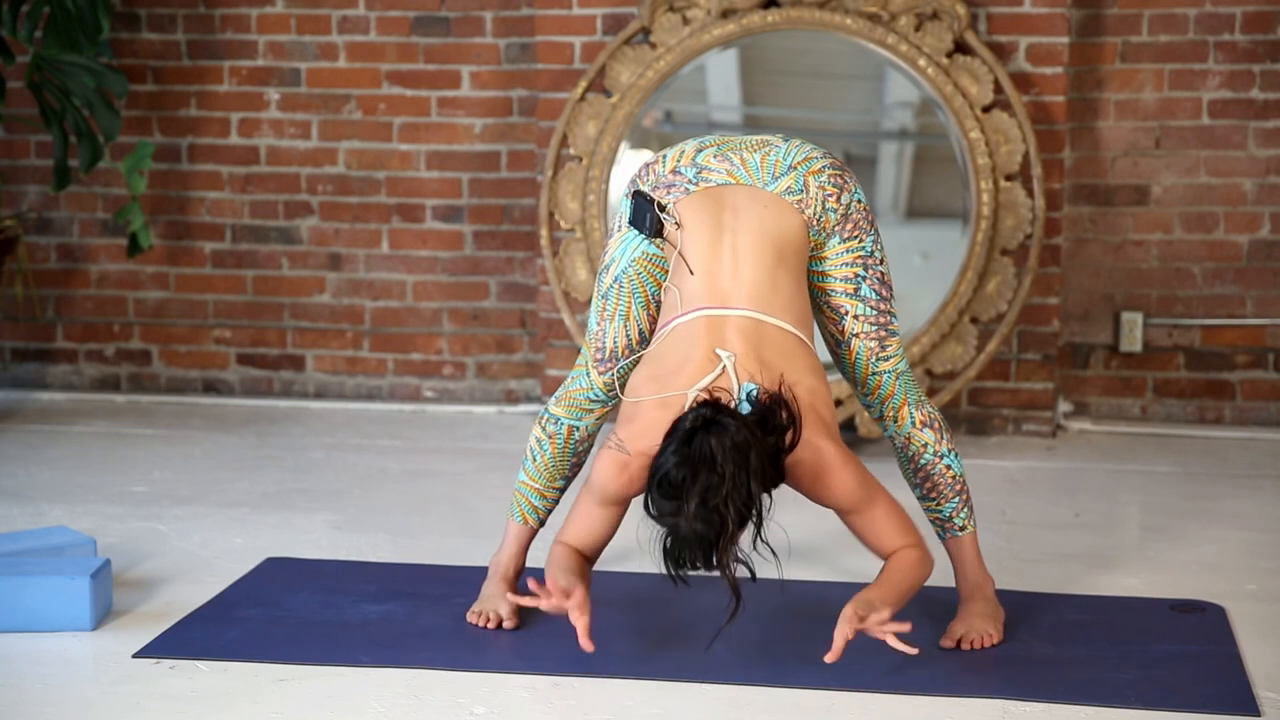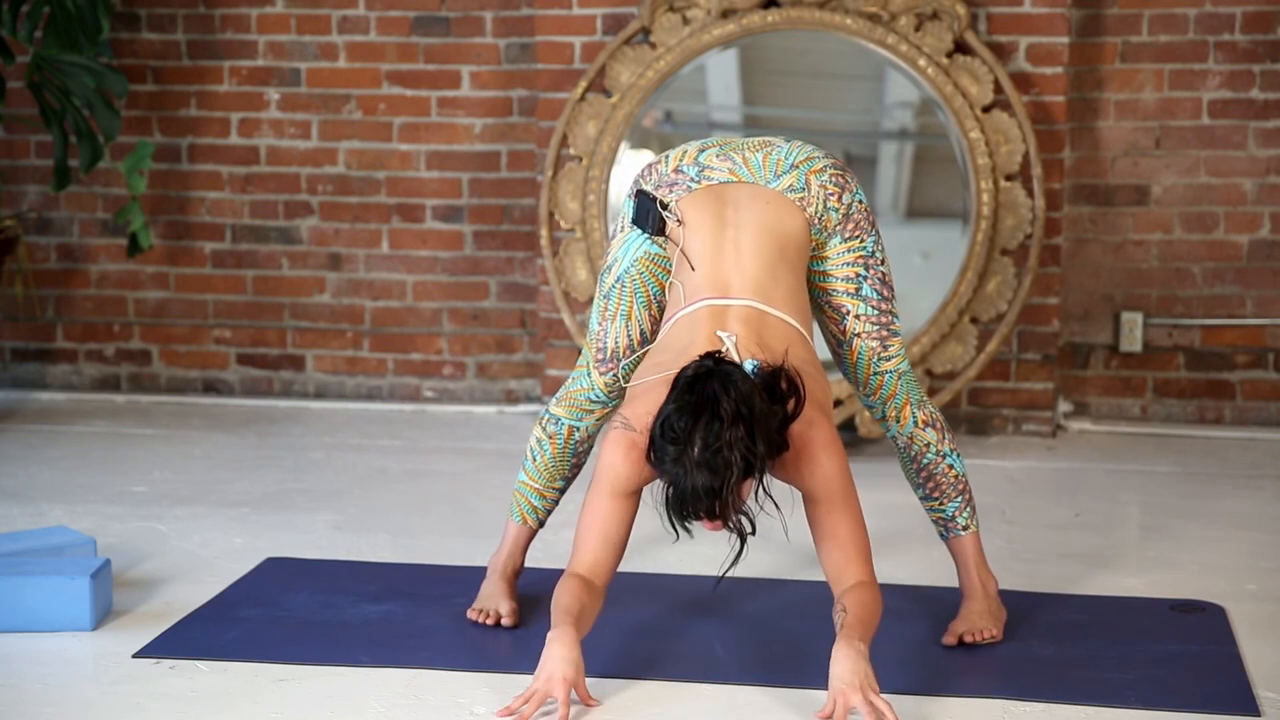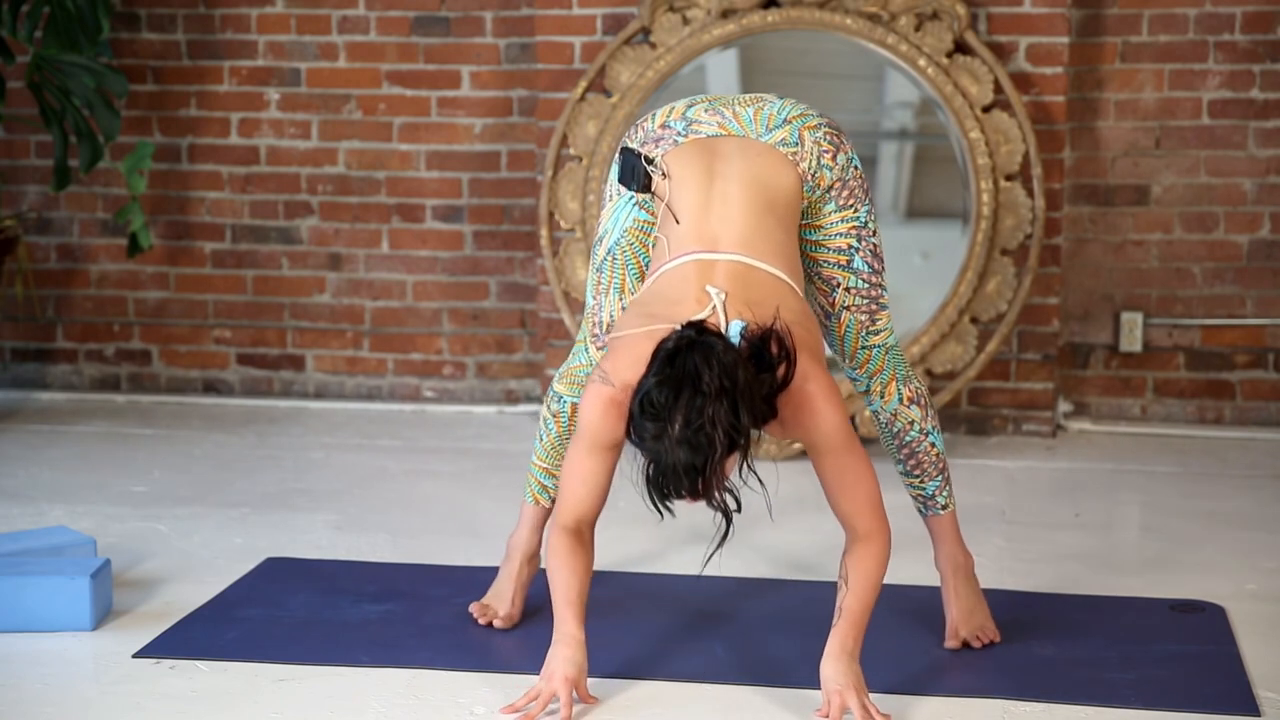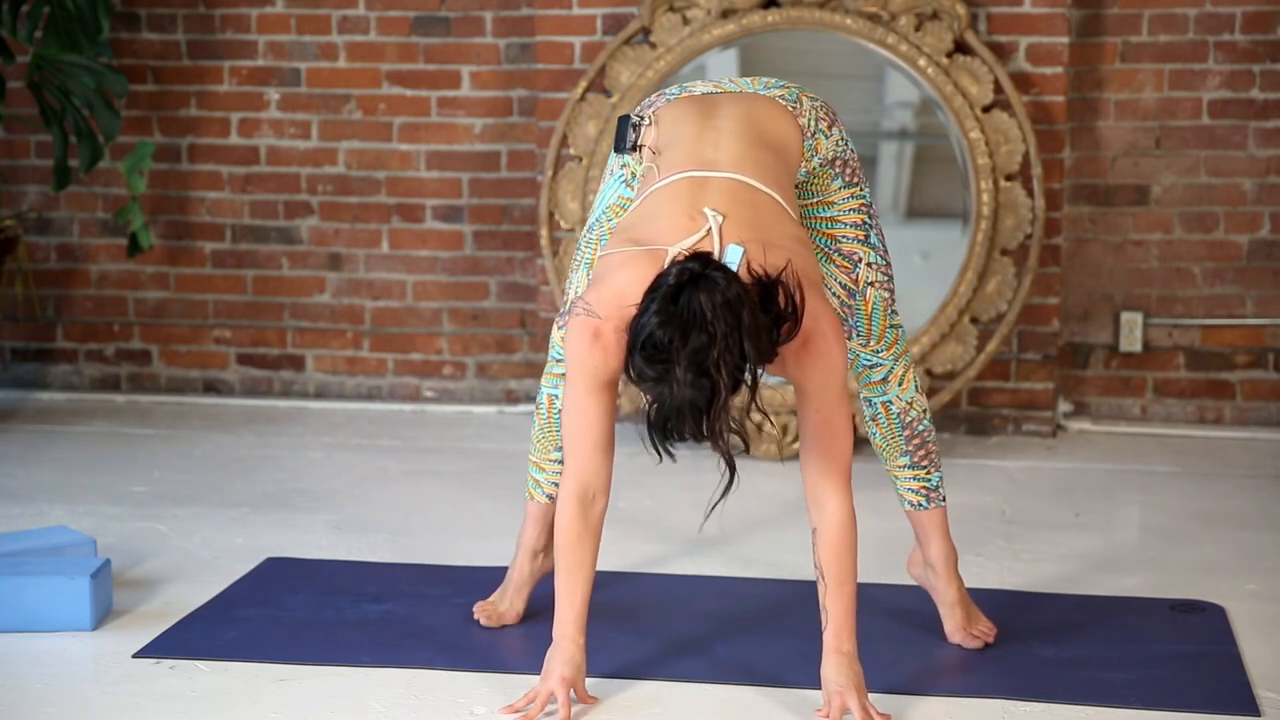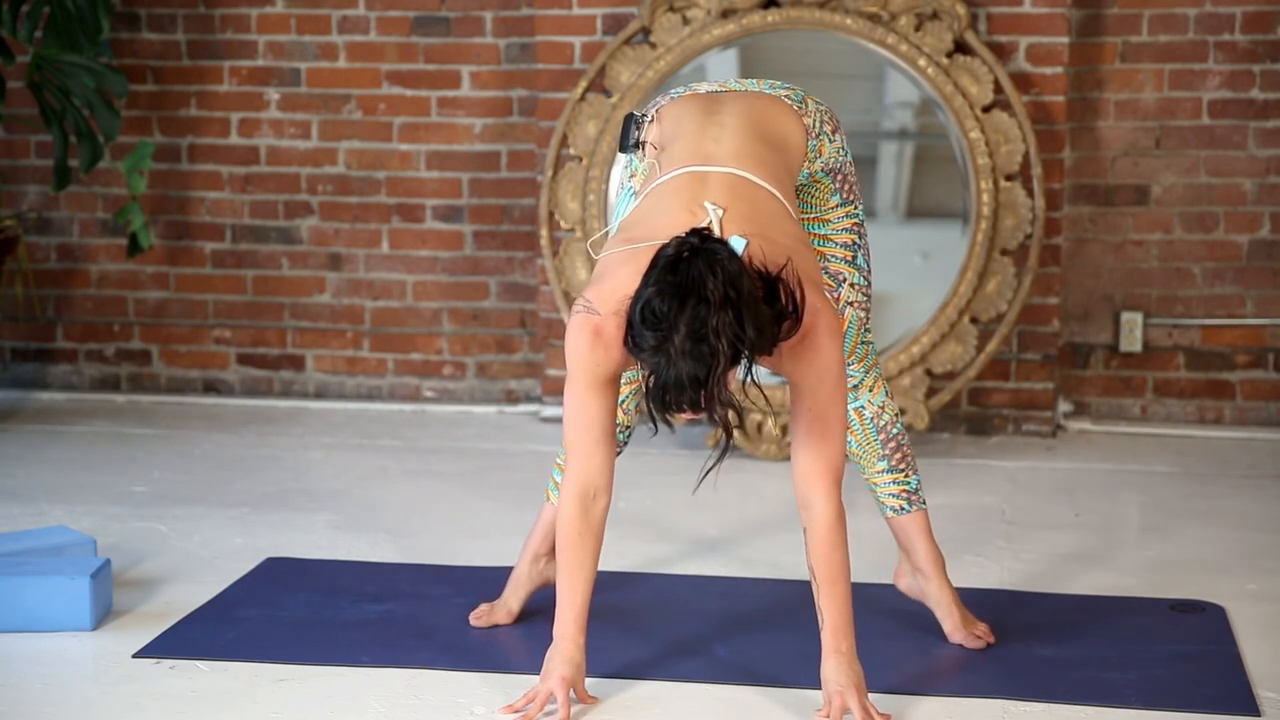
dt=1s
person 1, frame 1
left shoulder: (812, 451)
right shoulder: (633, 446)
left elbow: (910, 552)
right elbow: (572, 548)
left wrist: (867, 606)
right wrist: (565, 581)
left knee: (893, 396)
right knee: (591, 387)
left ankle: (975, 581)
right ankle: (505, 563)
person 1, frame 2
left shoulder: (805, 435)
right shoulder: (635, 432)
left elbow: (856, 583)
right elbow: (585, 575)
left wrist: (851, 650)
right wrist: (562, 639)
left knee: (892, 392)
right knee: (593, 385)
left ankle: (977, 580)
right ankle: (506, 560)
person 1, frame 3
left shoulder: (800, 386)
right shoulder: (616, 380)
left elbow: (868, 532)
right elbow: (572, 524)
left wrist: (842, 656)
right wrist: (567, 643)
left hip: (805, 151)
left knee: (876, 365)
left ankle: (952, 560)
right ankle: (521, 552)
person 1, frame 4
left shoulder: (805, 324)
right shoulder: (602, 316)
left elbow: (830, 497)
right elbow: (584, 490)
left wrist: (840, 658)
right wrist: (565, 646)
left knee: (877, 351)
right knee: (570, 360)
left ankle: (936, 561)
right ankle: (531, 553)
person 1, frame 5
left shoulder: (804, 321)
right shoulder: (602, 314)
left elbow: (821, 498)
right elbow: (586, 486)
left wrist: (839, 659)
right wrist: (565, 647)
left knee: (852, 368)
right knee: (609, 390)
left ankle: (924, 569)
right ankle: (539, 556)
